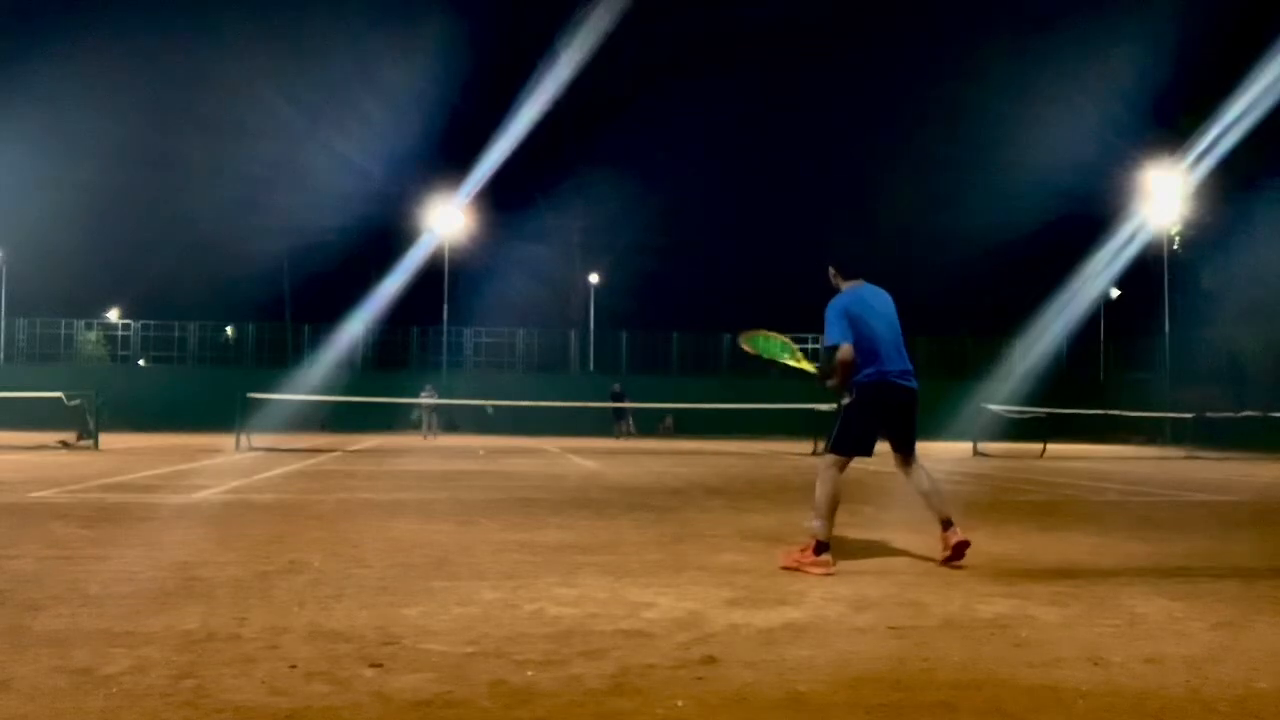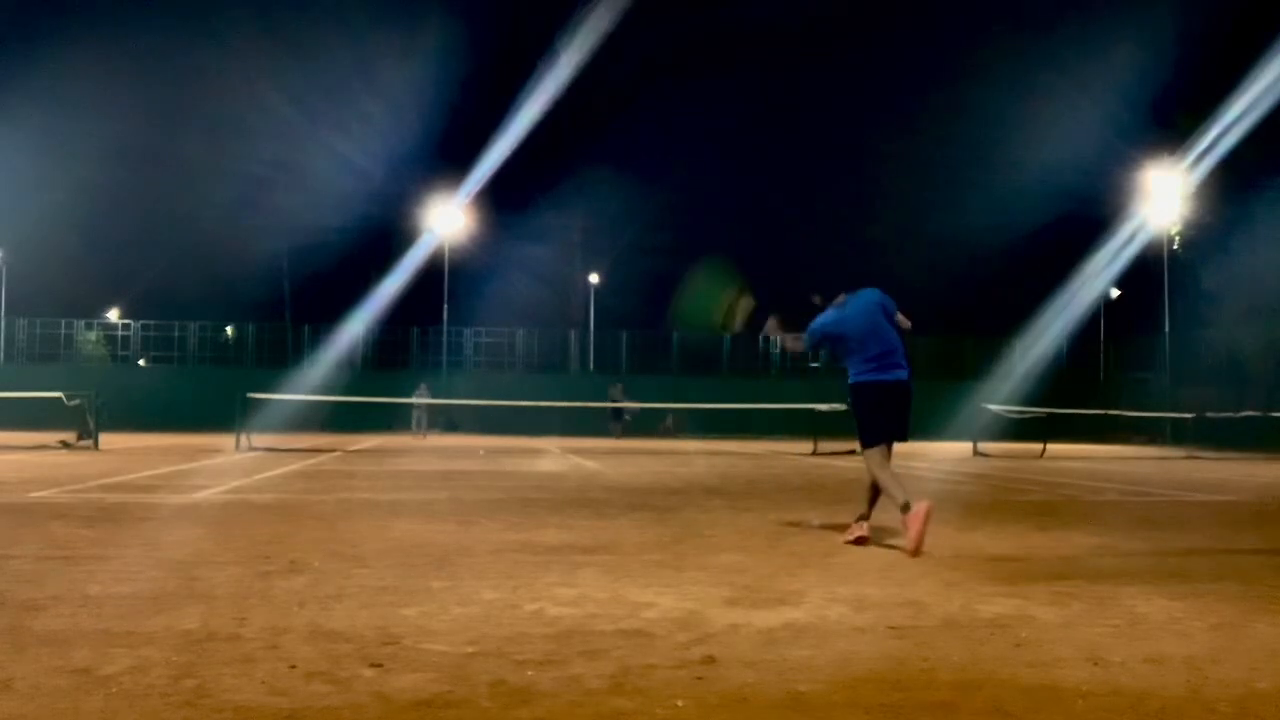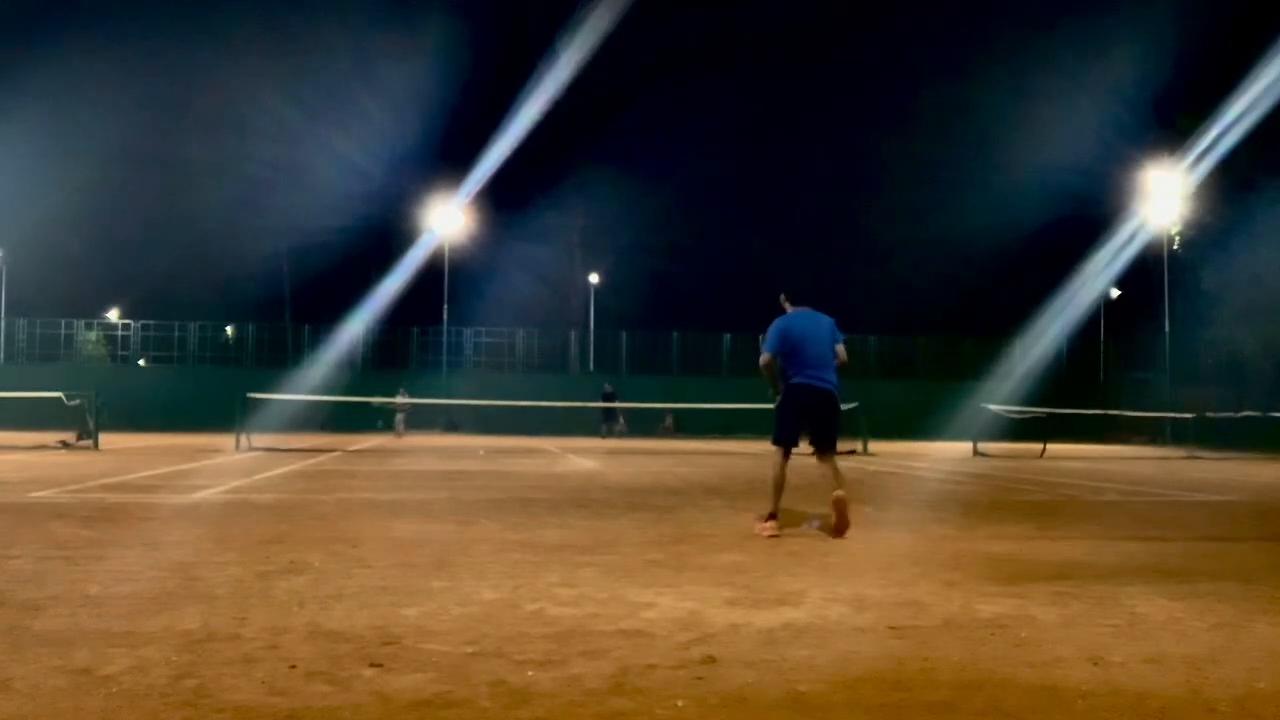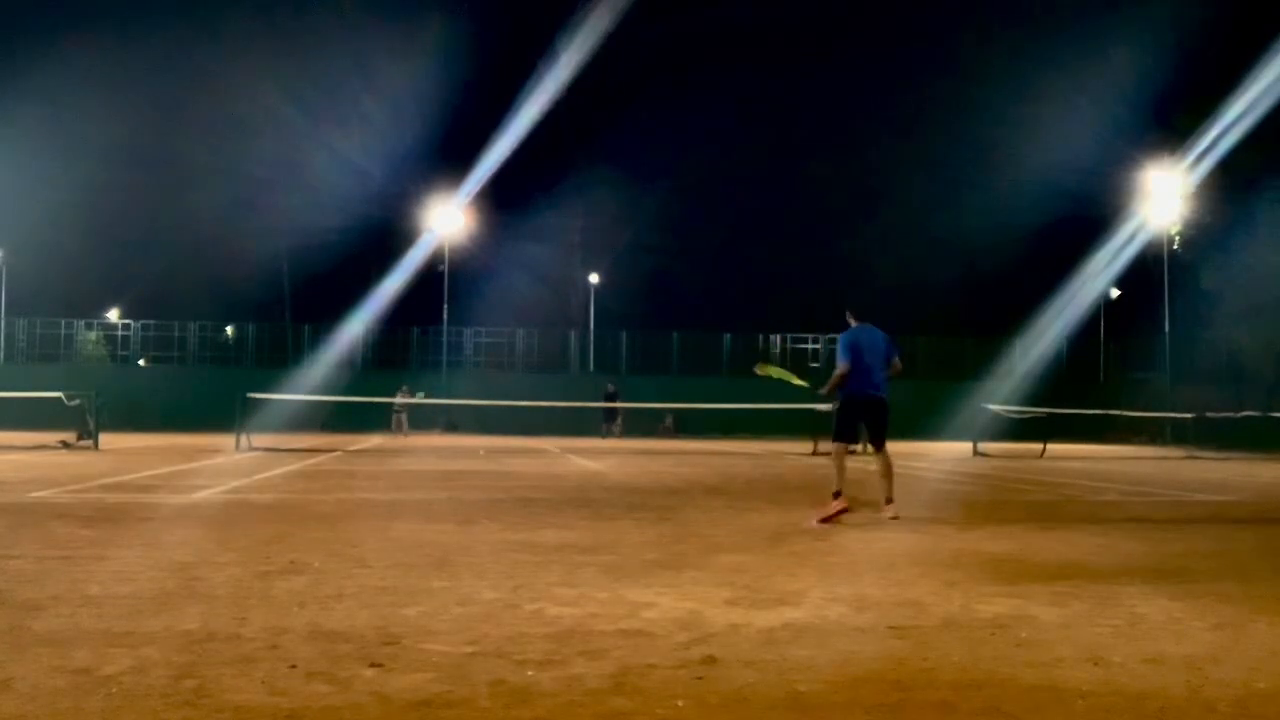
dt=1s
person 1, frame 1
left shoulder: (839, 305)
right shoulder: (883, 296)
left elbow: (846, 355)
left wrist: (837, 380)
right wrist: (846, 374)
left hip: (869, 390)
right hip: (904, 388)
left knee: (830, 465)
right knee: (908, 462)
left ankle: (818, 552)
right ankle: (950, 532)
person 1, frame 2
left shoulder: (825, 324)
right shoulder: (873, 296)
left elbow: (799, 345)
right elbow: (905, 325)
left hip: (866, 388)
right hip: (899, 384)
left knee: (875, 460)
right knee: (881, 456)
left ankle: (909, 509)
right ankle: (862, 522)
person 1, frame 3
left shoulder: (781, 324)
right shoulder: (827, 322)
left elbow: (765, 361)
right elbow: (842, 358)
left wrist: (776, 387)
left hip: (796, 391)
right hip: (827, 394)
left knee: (781, 454)
right knee: (825, 455)
left ankle: (772, 520)
right ankle: (838, 493)
person 1, frame 4
left shoulder: (847, 337)
right shoulder: (882, 337)
left elbow: (844, 369)
right elbow: (896, 367)
left wrist: (828, 389)
left hip: (852, 397)
right hip: (878, 398)
left knee: (838, 450)
right knee: (880, 450)
left ankle: (838, 498)
right ankle: (889, 504)
